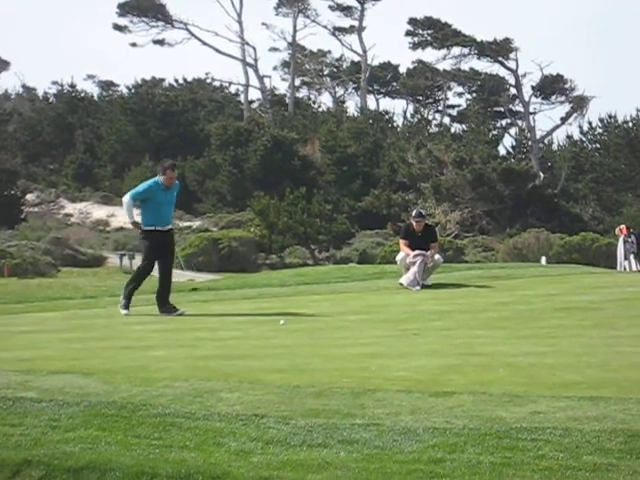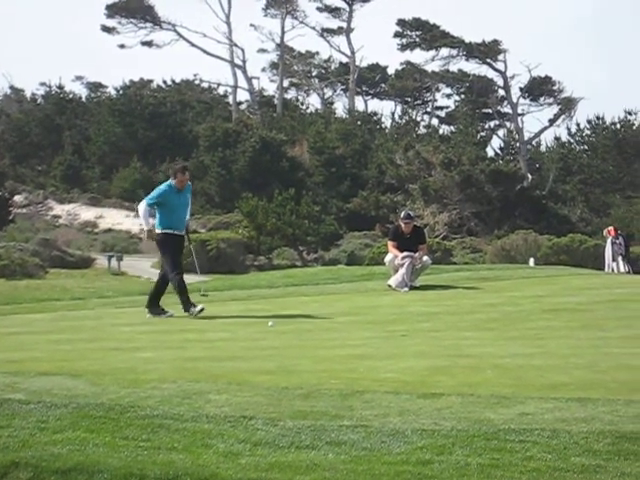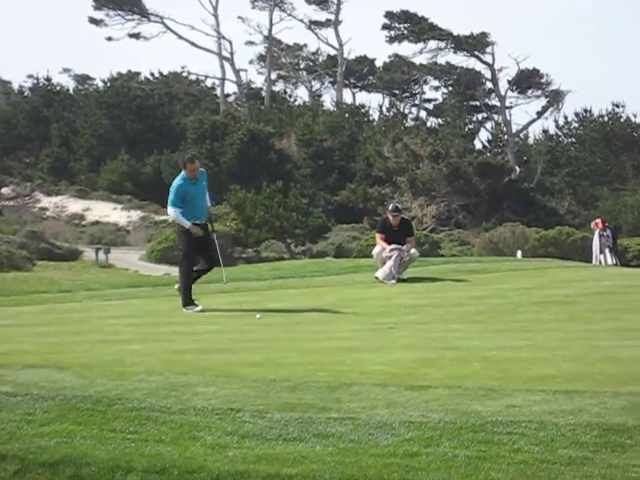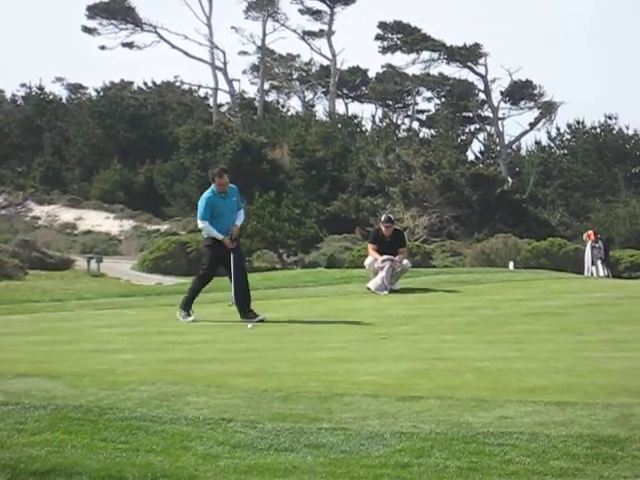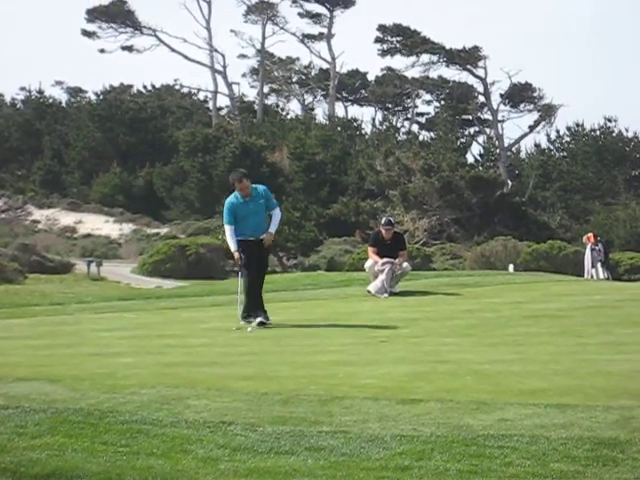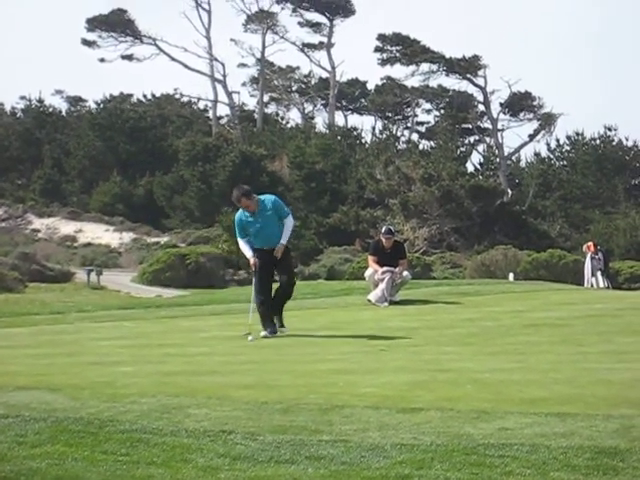
dt=0.4s
person 1, frame 1
left shoulder: (176, 186)
right shoulder: (149, 187)
right elbow: (127, 199)
right wrist: (132, 220)
left hip: (167, 232)
right hip: (150, 233)
left knee: (166, 269)
right knee: (146, 267)
left ankle: (164, 304)
right ankle: (126, 298)
person 1, frame 2
left shoulder: (188, 187)
right shoulder: (163, 191)
right elbow: (142, 206)
right wrist: (148, 228)
left hip: (180, 235)
right hip: (165, 236)
left knee: (167, 272)
right knee: (175, 271)
left ankle: (153, 306)
right ankle: (188, 306)
person 1, frame 3
left shoulder: (202, 174)
right shoulder: (178, 185)
right elbow: (171, 211)
left wrist: (208, 206)
right wrist: (190, 227)
left hip: (201, 225)
right hip: (187, 228)
left knee: (212, 260)
right knee: (187, 264)
left ankle: (184, 284)
right ankle: (187, 302)
person 1, frame 4
left shoulder: (234, 190)
right shoulder: (207, 198)
left elbow: (240, 210)
right elbow: (203, 225)
left wrist: (237, 225)
right wrist: (222, 238)
left hip: (230, 240)
right hip: (214, 241)
left knee: (240, 274)
right knee: (204, 276)
left ankle: (246, 312)
right ankle: (184, 308)
person 1, frame 5
left shoulder: (263, 191)
right shoulder: (231, 203)
left elbow: (276, 212)
right elbow: (229, 229)
left wrist: (271, 232)
right wrist: (235, 250)
left hip: (262, 241)
right hip: (244, 242)
left knee: (259, 278)
right knee: (251, 277)
left ankle: (247, 314)
right ankle: (259, 313)
person 1, frame 6
left shoulder: (272, 201)
right shoulder: (240, 217)
left elbow: (289, 220)
right elbow: (242, 241)
left wrist: (282, 243)
right wrist: (250, 256)
left hip: (279, 250)
right hip: (260, 252)
left knee: (288, 282)
right knee: (262, 290)
left ankle: (276, 312)
right ankle: (269, 325)
